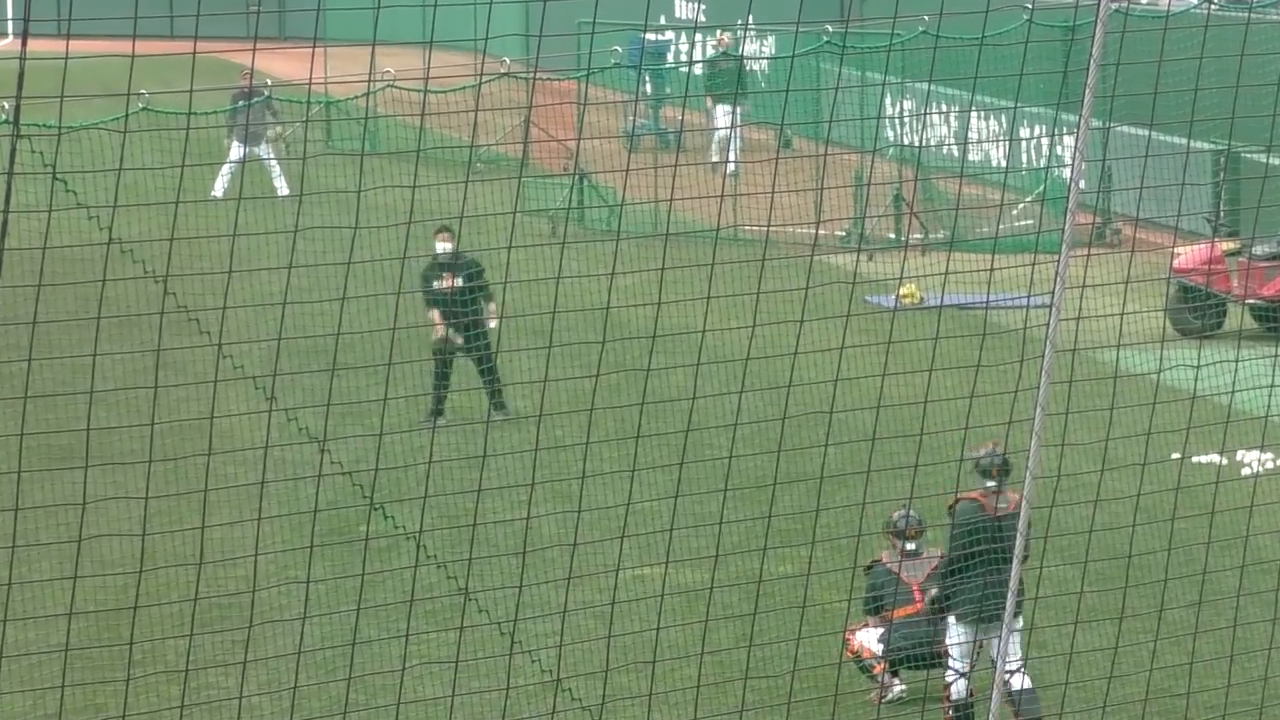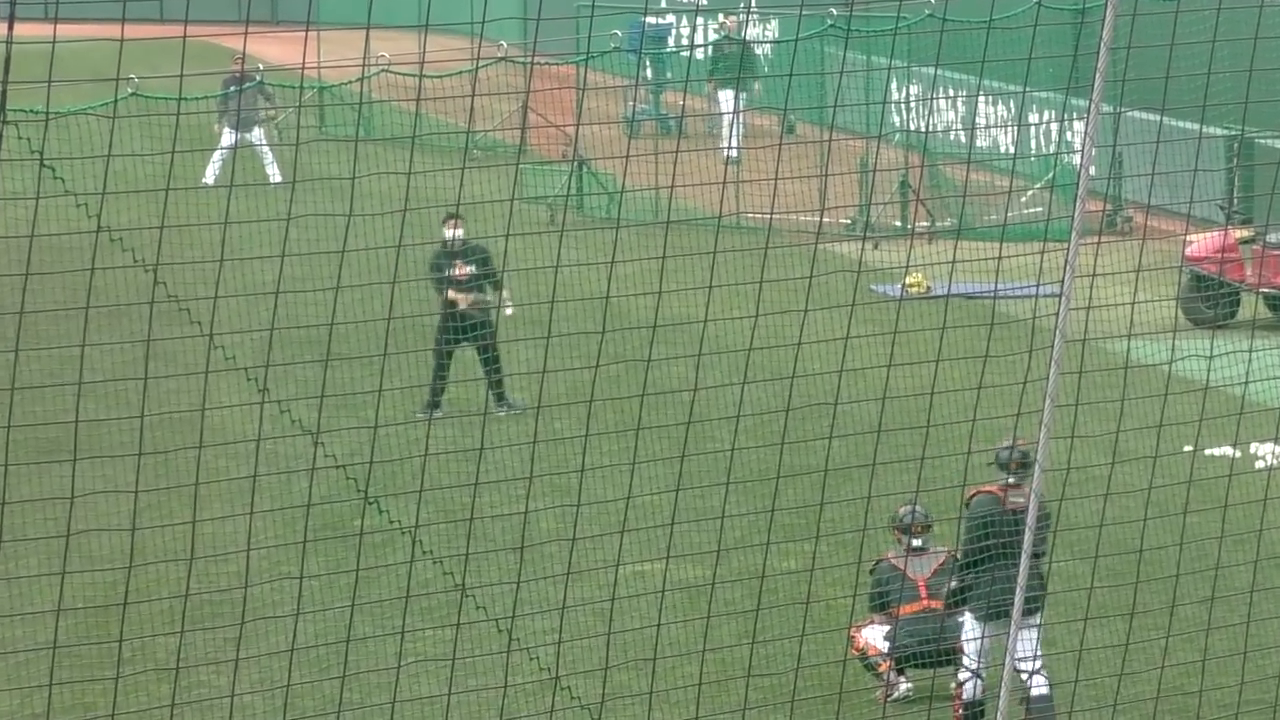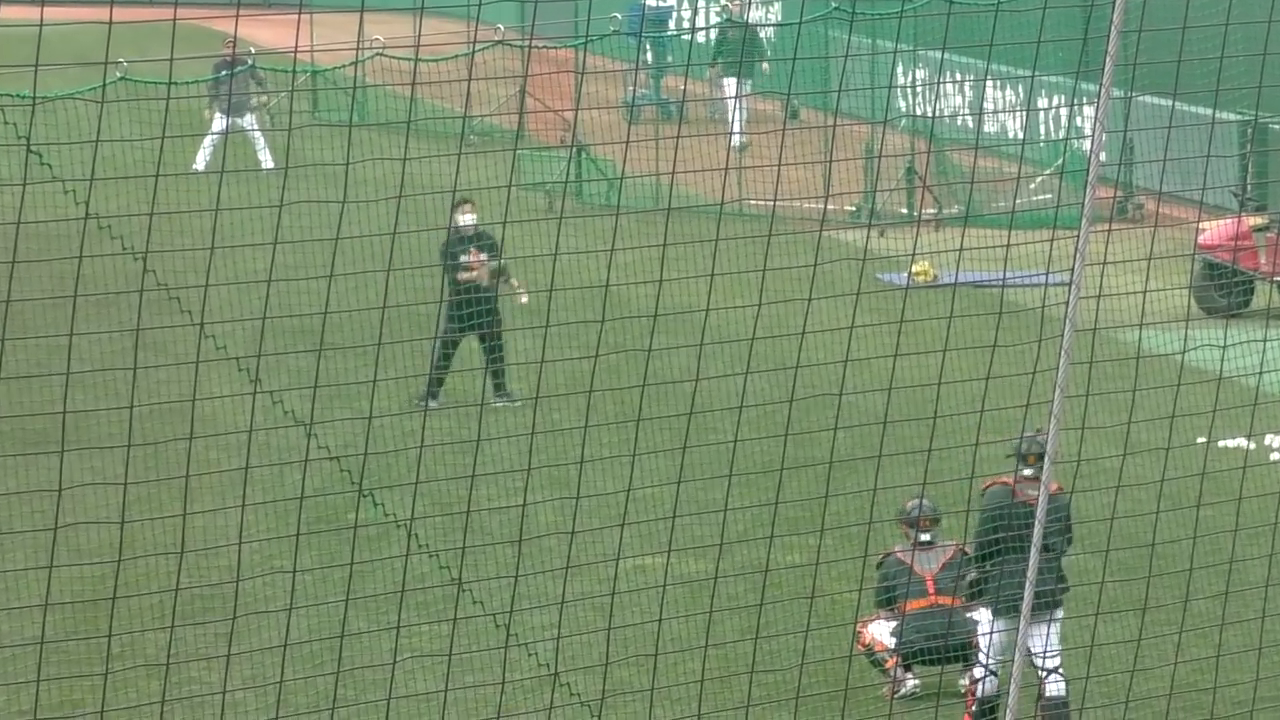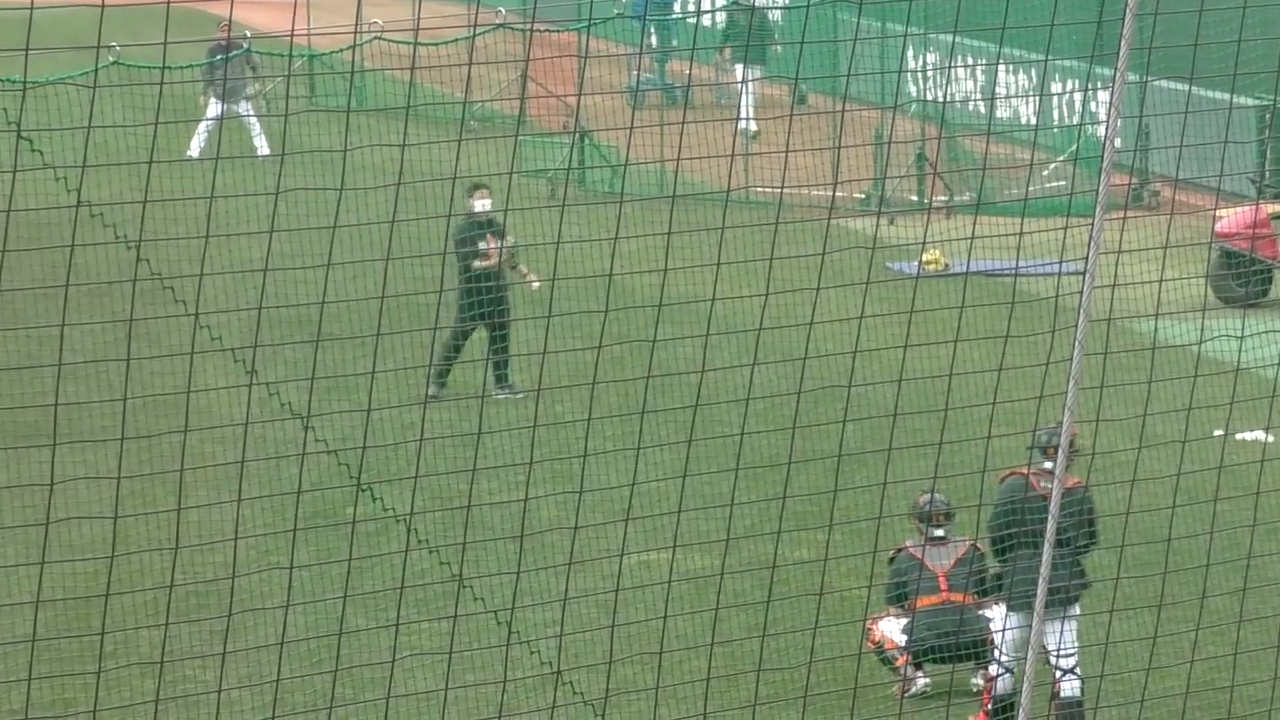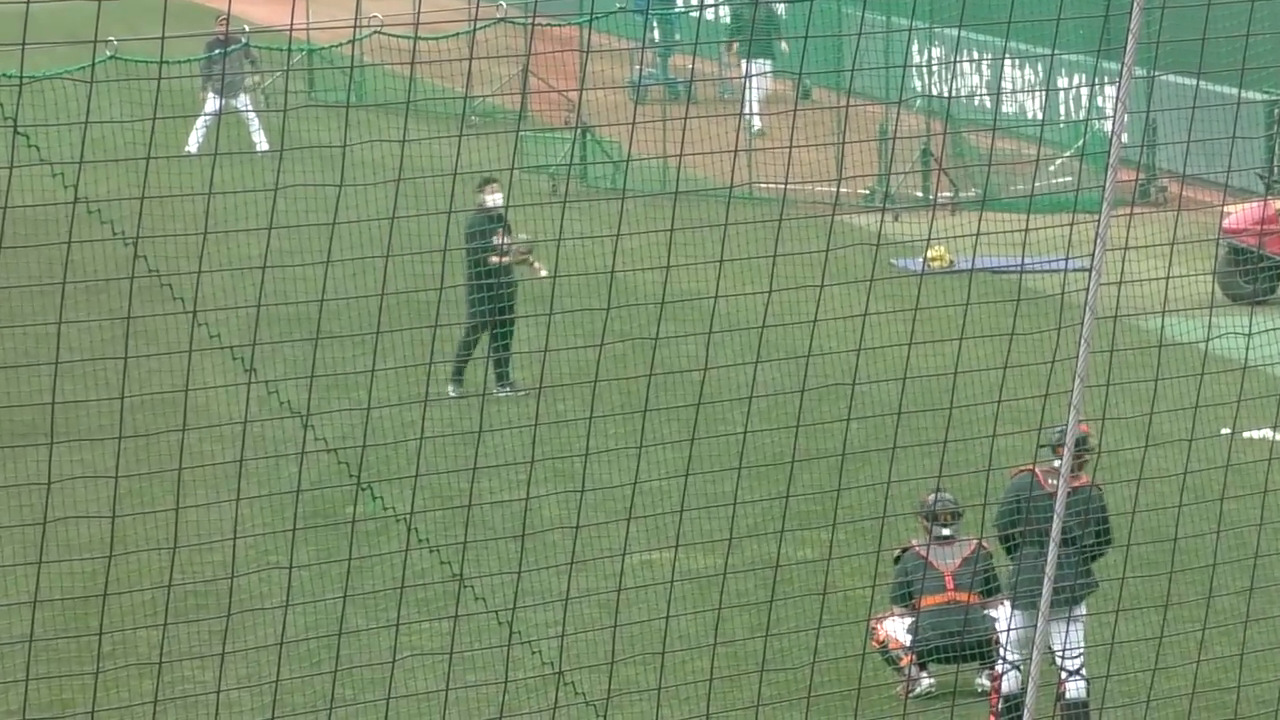
dt=0.1s
person 1, frame 1
left shoulder: (967, 507)
right shoulder: (1019, 507)
left elbow: (955, 556)
right elbow: (1022, 553)
left wrist: (943, 588)
left hip: (968, 599)
right hip: (1008, 599)
left knee: (958, 667)
right knee: (1013, 664)
person 1, frame 2
left shoulder: (983, 501)
right shoulder: (1039, 504)
left elbow: (969, 552)
right elbow: (1041, 549)
left wrist: (959, 581)
left hip: (986, 598)
right hip: (1028, 597)
left knee: (973, 664)
right knee: (1032, 665)
person 1, frame 3
left shoulder: (998, 493)
right shoulder: (1059, 497)
left elbow: (982, 543)
right elbow: (1065, 543)
left wrist: (980, 572)
left hip: (1005, 591)
right hip: (1047, 592)
left knee: (989, 660)
right knee: (1050, 663)
person 1, frame 4
left shoulder: (1014, 484)
right shoulder: (1079, 492)
left elbow: (995, 531)
right elbow: (1089, 540)
left wrist: (1006, 561)
left hip: (1020, 586)
right hip: (1064, 588)
left knee: (1005, 657)
right knee: (1065, 662)
person 1, frame 5
left shoulder: (1024, 481)
right shoulder: (1091, 492)
left elbow: (1003, 526)
right elbow: (1103, 542)
left hip: (1026, 583)
right hip: (1071, 586)
left knee: (1011, 655)
right knee: (1072, 662)
person 2, frame 1
left shoulder: (469, 264)
right shoulder: (429, 270)
left elbow: (485, 292)
right elbow: (430, 303)
left wrist: (493, 314)
right wrist: (438, 325)
left hip: (472, 324)
right hip: (446, 327)
left knee: (486, 366)
right knee: (441, 370)
left ankle: (498, 407)
right ankle: (436, 413)
person 2, frame 2
left shoulder: (480, 252)
right shoulder: (437, 258)
left elbow: (495, 279)
right elbow: (440, 288)
left wrist: (505, 299)
right wrist: (459, 297)
left hip: (479, 315)
right hip: (451, 316)
left knee: (490, 358)
right knee: (440, 360)
left ankle: (501, 402)
right ankle: (433, 405)
person 2, frame 3
left shoulder: (487, 239)
right shoulder: (448, 244)
left elbow: (500, 268)
right elbow: (453, 275)
left wrist: (516, 286)
right wrist: (475, 275)
left hip: (486, 302)
right hip: (458, 304)
left knee: (495, 347)
right knee: (445, 348)
left ankle: (501, 393)
right ankle: (431, 394)
person 2, frame 4
left shoulder: (498, 225)
right shoulder: (463, 229)
left elbow: (506, 256)
right elbow: (467, 263)
left wrist: (523, 272)
right wrist: (490, 263)
left hip: (497, 290)
right hip: (472, 291)
left knee: (500, 337)
right knee: (458, 336)
left ankle: (502, 384)
right ankle: (438, 381)
person 2, frame 5
left shoulder: (503, 220)
right shoulder: (475, 224)
right elbow: (480, 258)
left wrist: (527, 260)
right wrist: (507, 259)
left hip: (504, 286)
right hip: (480, 287)
left knee: (504, 334)
right knee: (473, 333)
left ankle: (503, 382)
right ankle: (456, 379)
person 3, frame 1
left shoulder: (880, 570)
right shoulder: (942, 564)
left elbow: (873, 622)
left hip: (900, 652)
right hip: (943, 649)
left knee: (854, 637)
left ankle: (889, 683)
person 3, frame 2
left shoulder: (885, 567)
right shoulder: (950, 561)
left elbow: (879, 618)
left hip: (906, 650)
right hip: (951, 647)
left knee: (859, 635)
left ankle: (897, 680)
person 3, frame 3
left shoulder: (892, 562)
right shoulder: (959, 555)
left elbow: (885, 614)
right elbow: (975, 602)
left hip: (913, 647)
right hip: (960, 644)
left knee: (866, 631)
right knee: (984, 614)
left ankle: (902, 677)
person 3, frame 4
left shoulder: (904, 558)
right shoulder: (973, 551)
left elbow: (895, 611)
right elbow: (987, 602)
left hip: (926, 645)
right hip: (973, 642)
left knee: (876, 628)
right knee: (996, 611)
left ankle: (913, 676)
right ankle: (983, 673)
person 3, frame 5
left shoulder: (910, 557)
right shoulder: (979, 551)
left elbow: (900, 611)
right elbow: (994, 602)
left hip: (930, 645)
right hip: (978, 643)
left knee: (881, 627)
right knee: (1003, 610)
left ankle: (917, 676)
right ankle: (989, 673)
